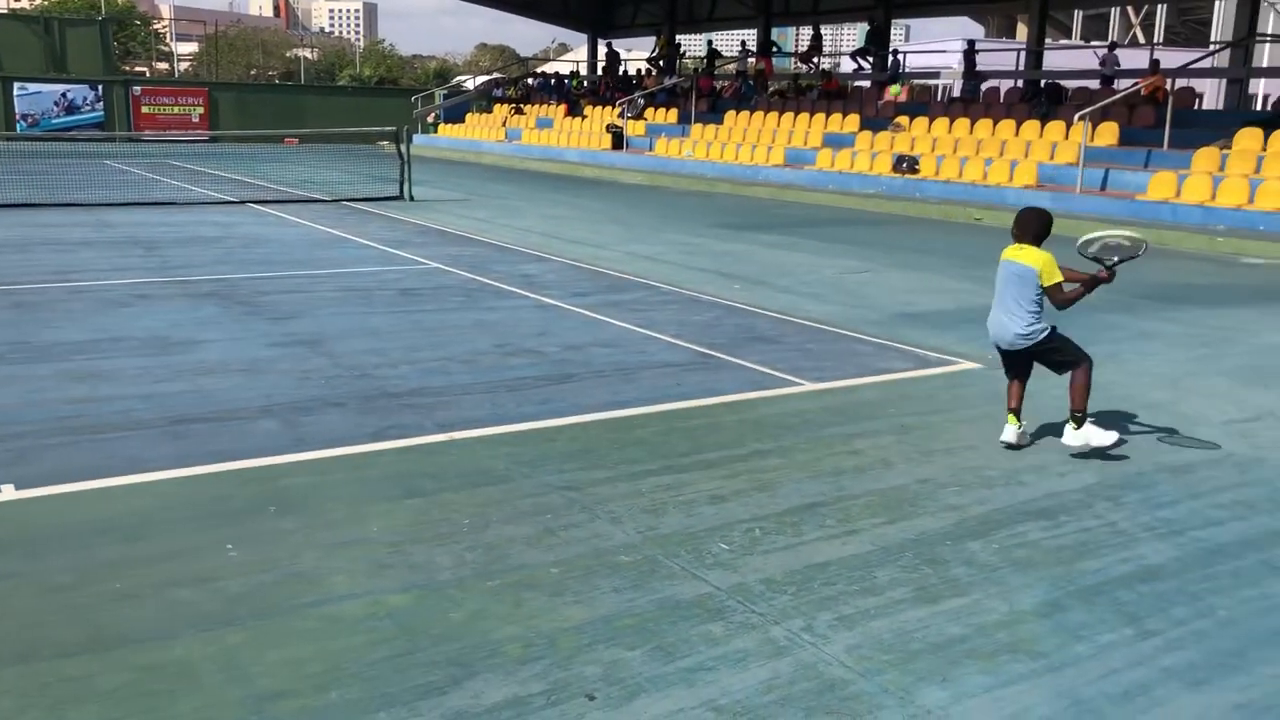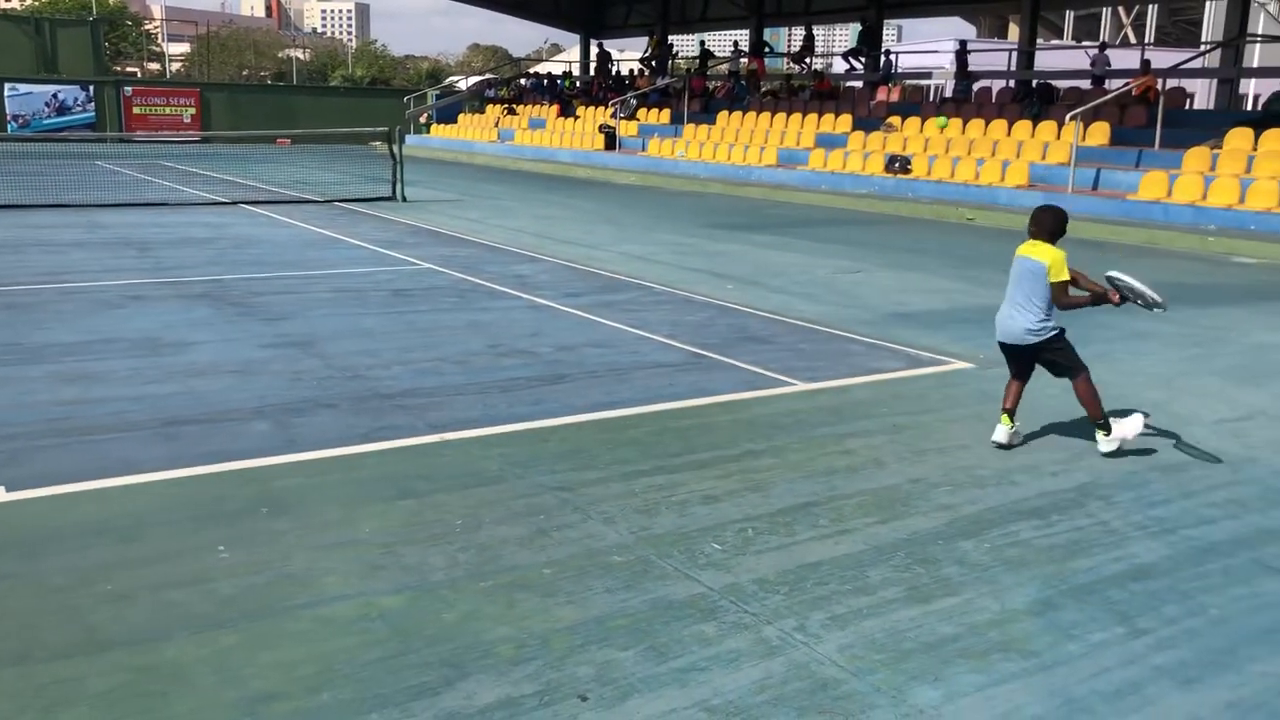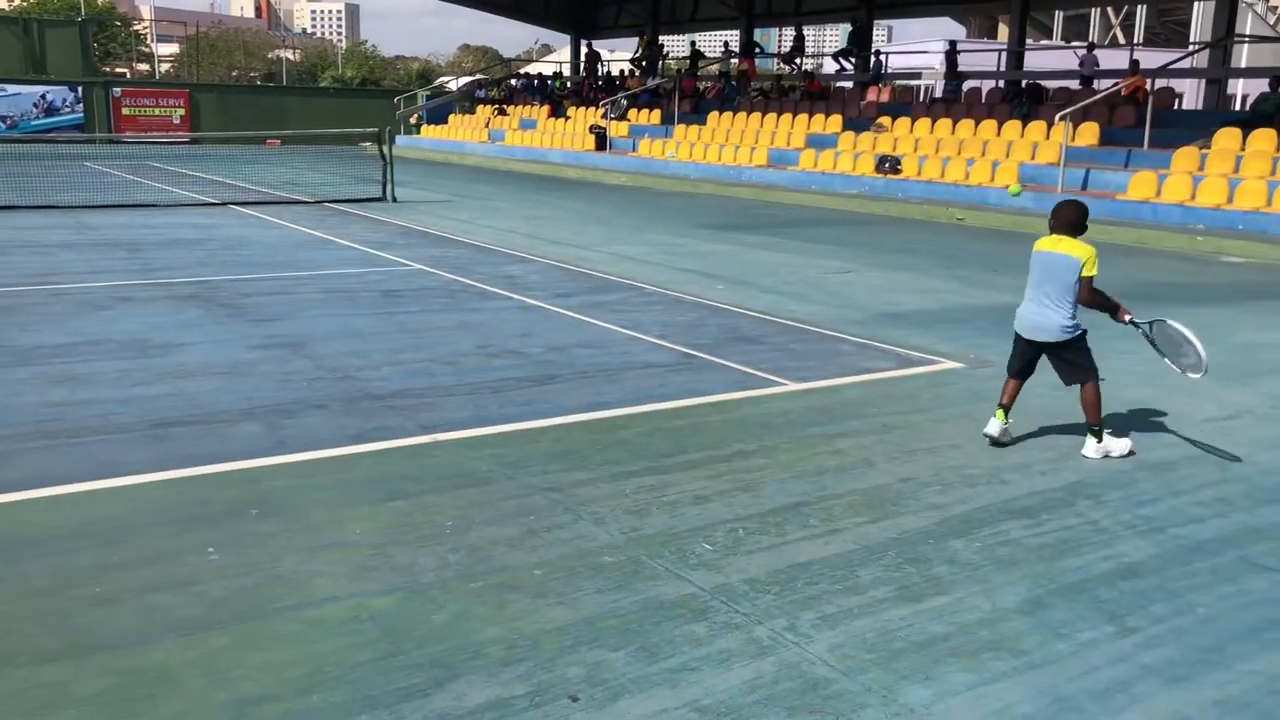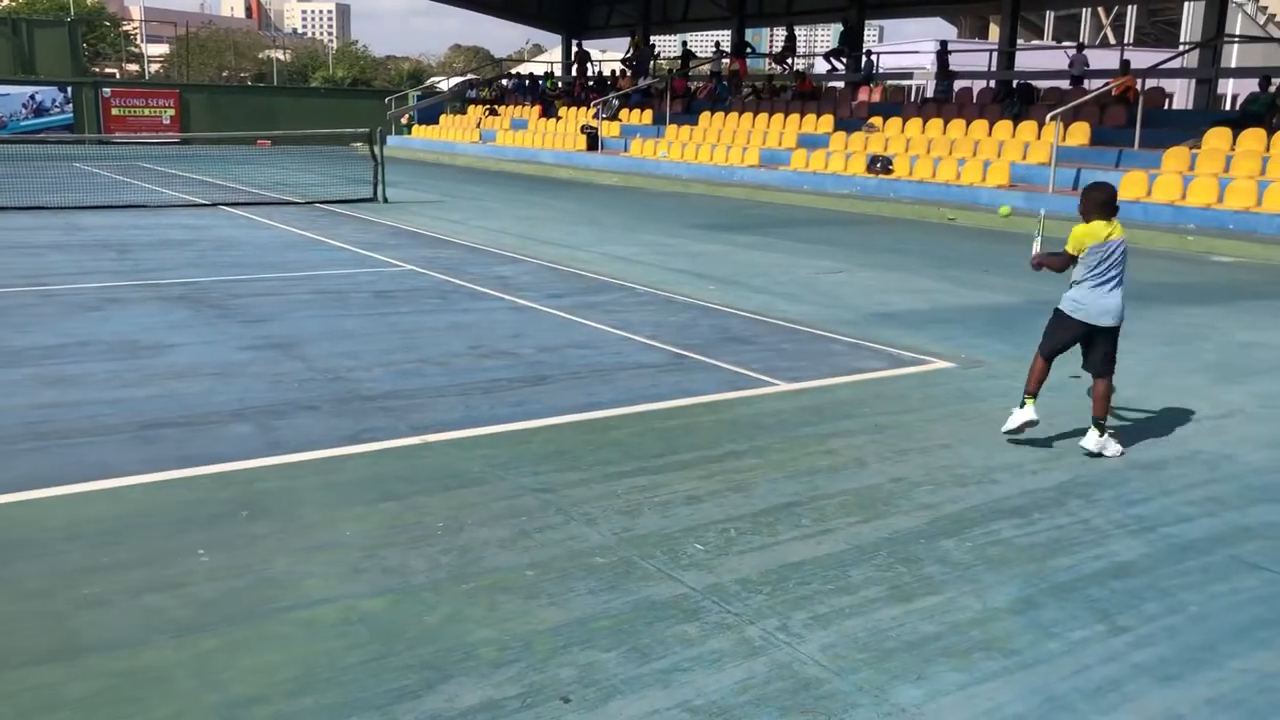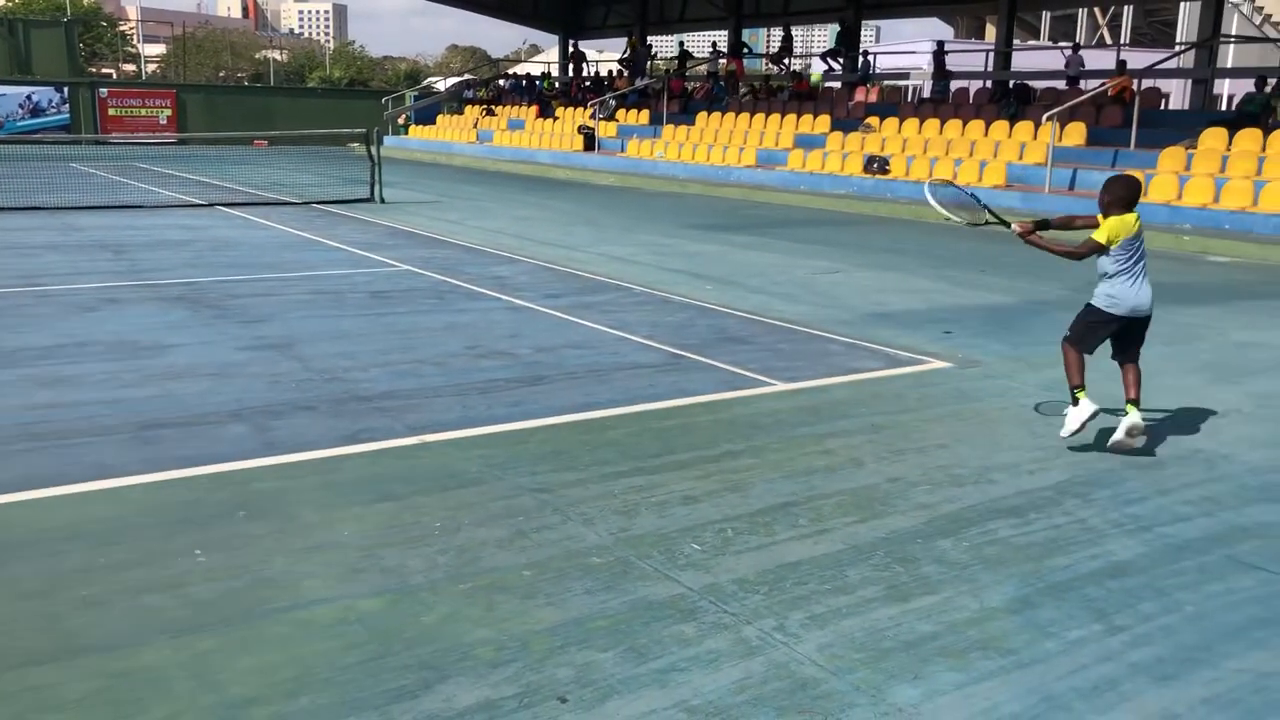
dt=0.1s
person 1, frame 1
left shoulder: (1007, 253)
right shoulder: (1044, 260)
right elbow: (1060, 301)
left wrist: (1091, 277)
right wrist: (1091, 284)
left hip: (999, 331)
right hip: (1028, 334)
left knee: (1017, 376)
right knee: (1082, 363)
left ankle: (1013, 426)
right ankle: (1077, 428)
person 1, frame 2
left shoulder: (1021, 250)
right shoulder: (1054, 257)
right elbow: (1060, 300)
left wrist: (1104, 291)
right wrist: (1101, 297)
left hip: (1005, 330)
right hip: (1035, 332)
left knee: (1019, 375)
right knee: (1079, 375)
left ankle: (1005, 426)
right ankle: (1106, 431)
person 1, frame 3
left shoulder: (1041, 245)
right shoulder: (1086, 252)
right elbow: (1086, 296)
left wrist: (1110, 303)
right wrist: (1112, 309)
left hip: (1026, 326)
right hip: (1060, 330)
left knee: (1017, 373)
right knee: (1088, 379)
left ankle: (998, 422)
right ankle: (1096, 440)
person 1, frame 4
left shoulder: (1083, 231)
right shoulder: (1118, 230)
left elbow: (1060, 264)
left wrist: (1041, 261)
right wrist: (1049, 258)
left hip: (1077, 308)
right hip: (1109, 313)
left knee: (1044, 354)
right knee: (1102, 372)
left ankle: (1026, 407)
right ankle: (1098, 434)
person 1, frame 5
left shoulder: (1112, 225)
right shoulder: (1131, 220)
left elbow: (1079, 252)
right elbow: (1076, 221)
left wrist: (1037, 241)
right wrist: (1038, 224)
left hip: (1111, 302)
right hip: (1141, 305)
left knee: (1071, 345)
right knee: (1129, 360)
left ankle: (1081, 403)
right ankle: (1132, 414)
